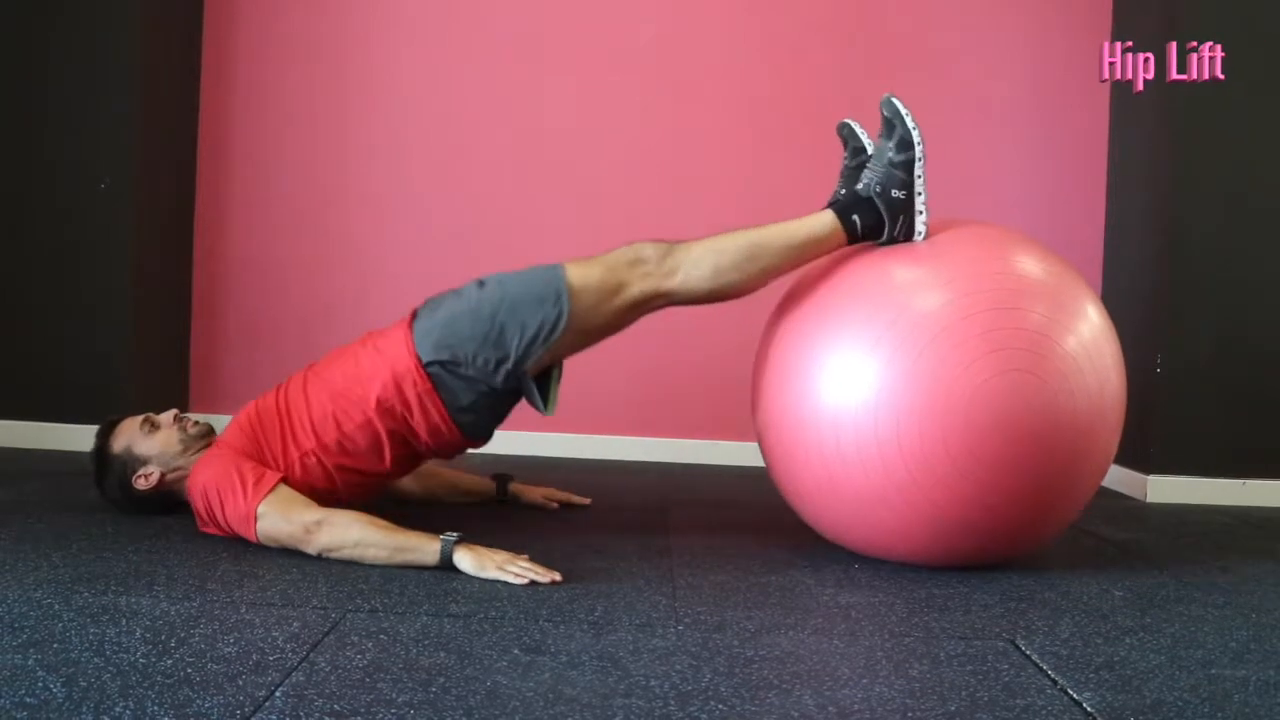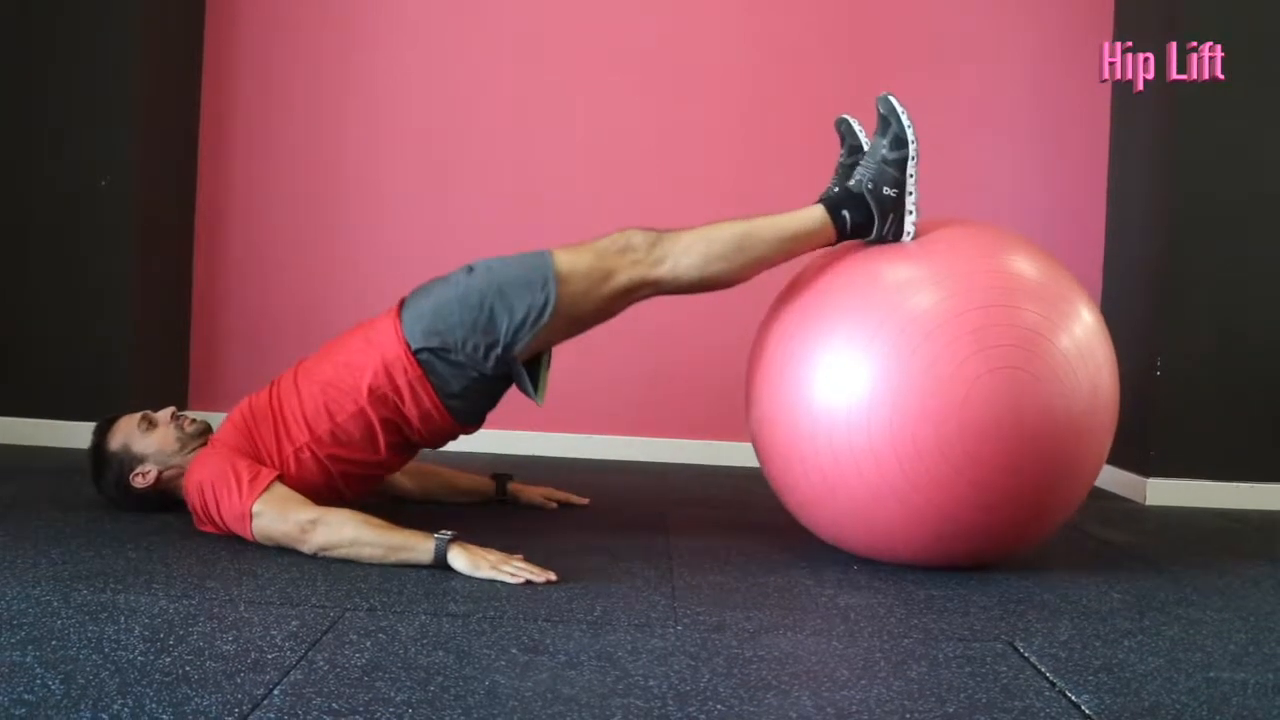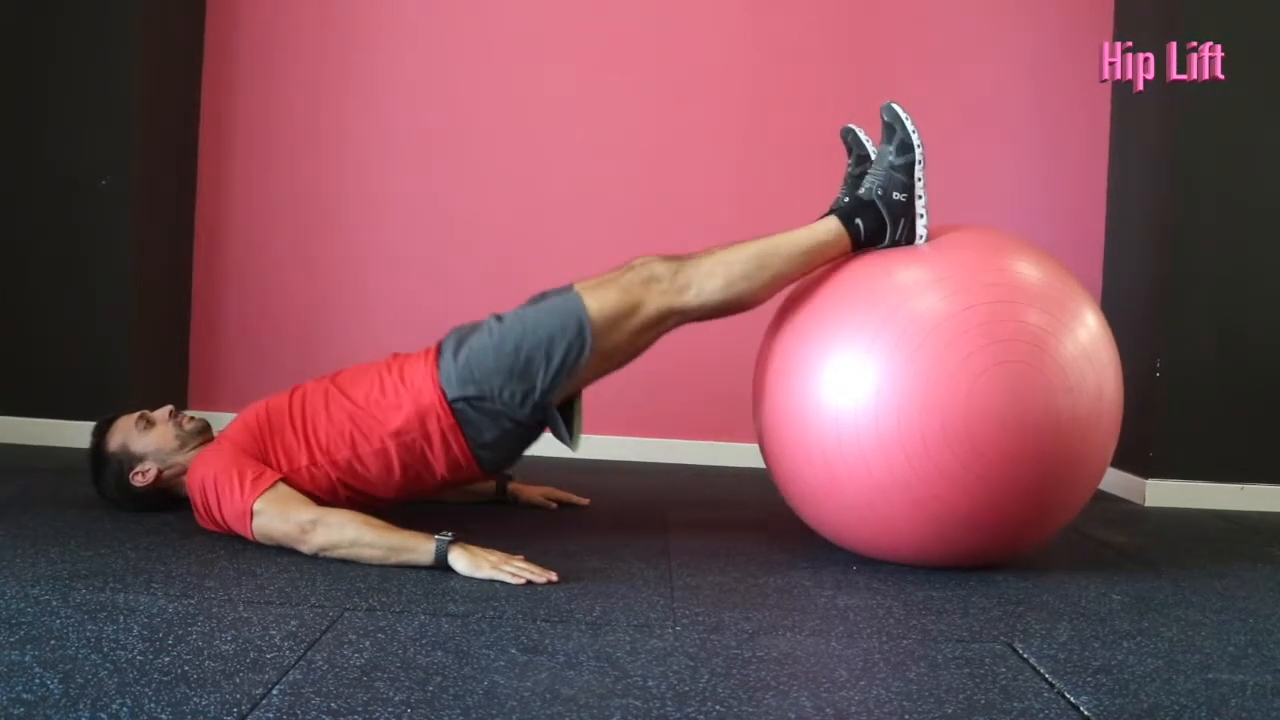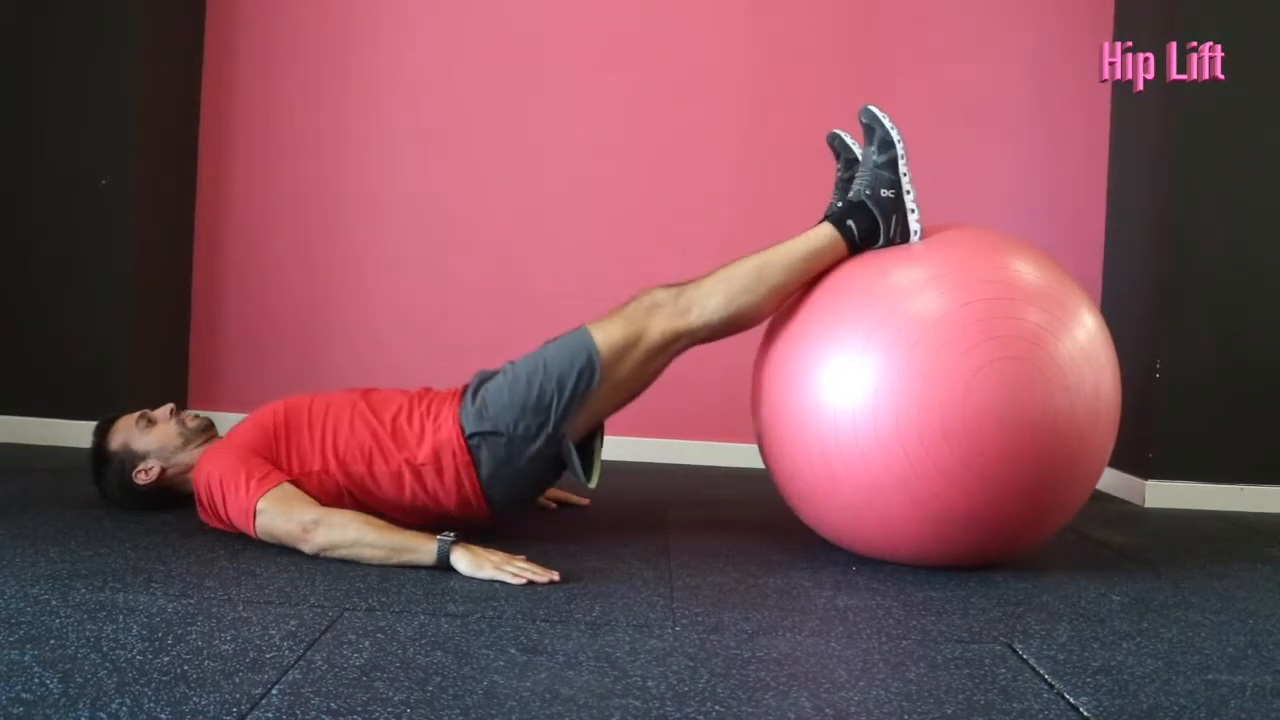
dt=0.4s
person 1, frame 1
left shoulder: (236, 464)
right shoulder: (217, 485)
left elbow: (388, 469)
right elbow: (313, 532)
right wrist: (453, 552)
left hip: (444, 371)
left knee: (643, 268)
right knee: (649, 271)
left ankle: (847, 213)
right ankle: (863, 216)
person 1, frame 2
left shoulder: (234, 461)
right shoulder: (214, 482)
left elbow: (386, 467)
right elbow: (310, 532)
right wrist: (448, 551)
left hip: (431, 363)
left knee: (632, 257)
right knee: (638, 258)
left ankle: (840, 209)
right ankle: (852, 212)
person 1, frame 3
left shoulder: (235, 457)
right shoulder: (216, 479)
right elbow: (309, 530)
left wrist: (501, 483)
right wrist: (447, 551)
left hip: (454, 409)
right hip: (457, 402)
left knee: (654, 282)
right knee: (662, 285)
left ankle: (849, 222)
right ankle: (867, 222)
person 1, frame 4
left shoulder: (243, 457)
right shoulder: (223, 475)
right elbow: (312, 530)
left wrist: (517, 485)
right wrist: (450, 550)
left hip: (472, 439)
right hip: (475, 446)
left knee: (662, 312)
right knee: (666, 314)
left ankle: (844, 226)
right ankle: (861, 223)
